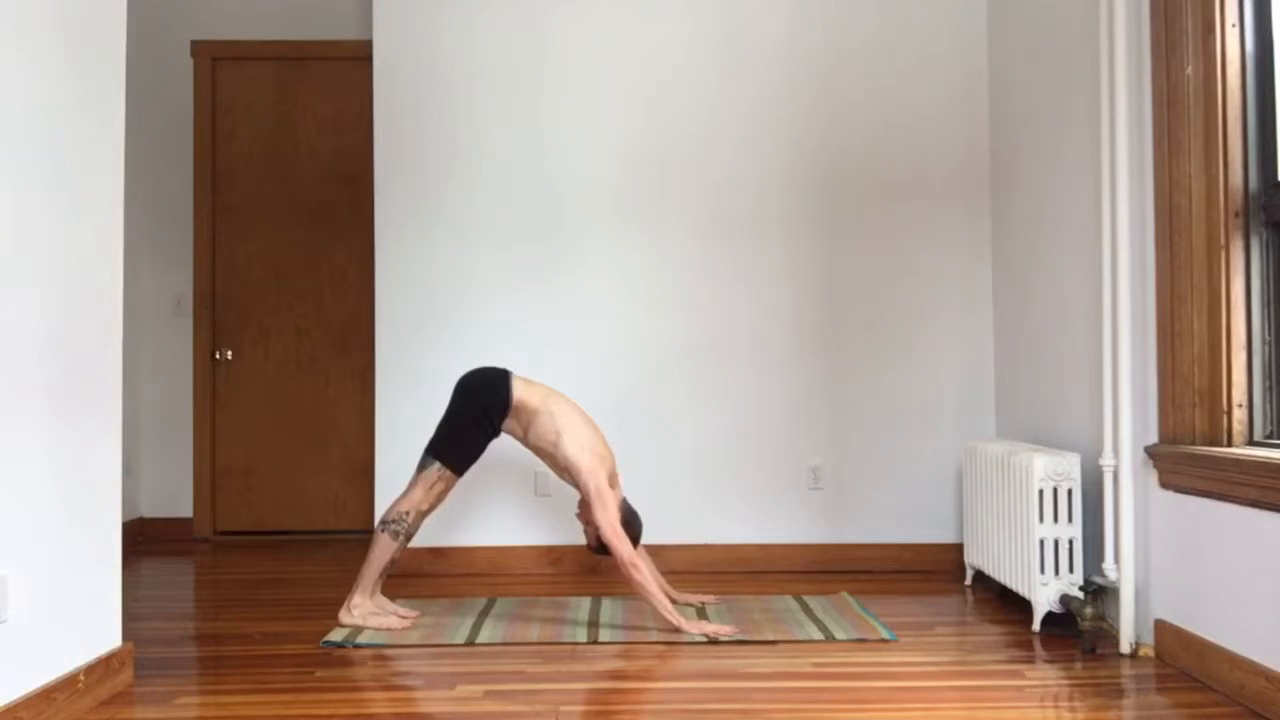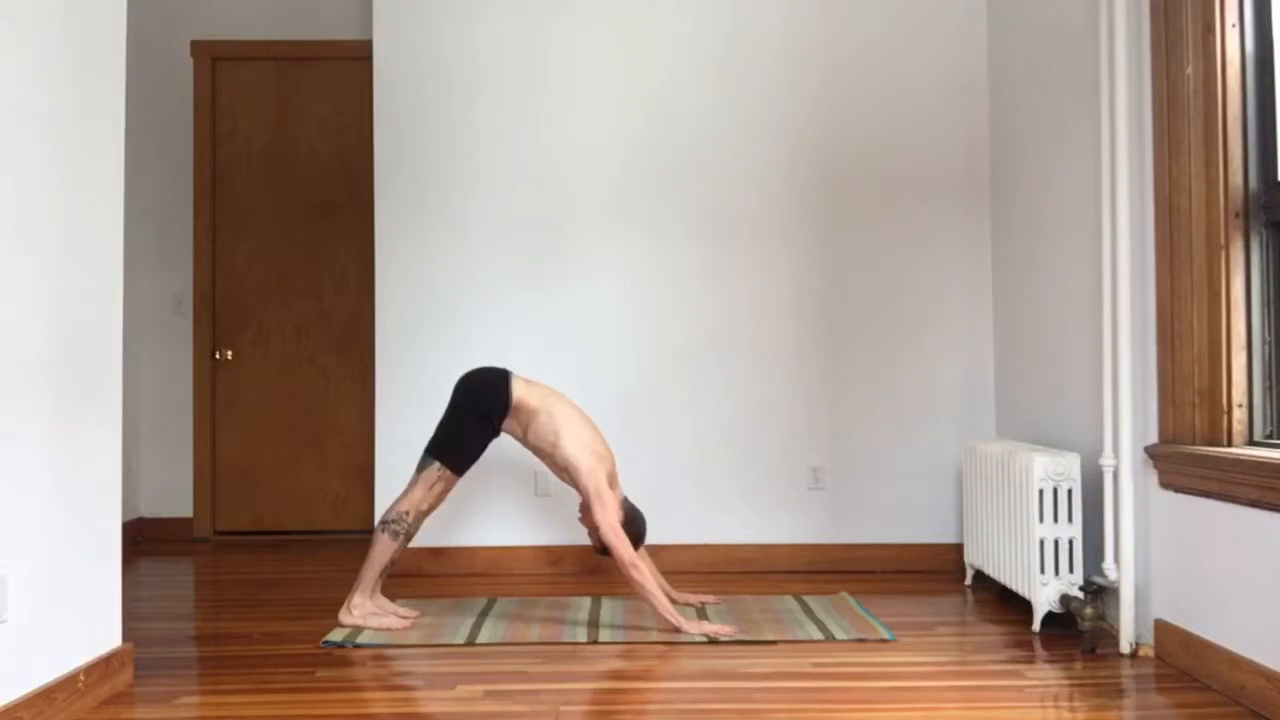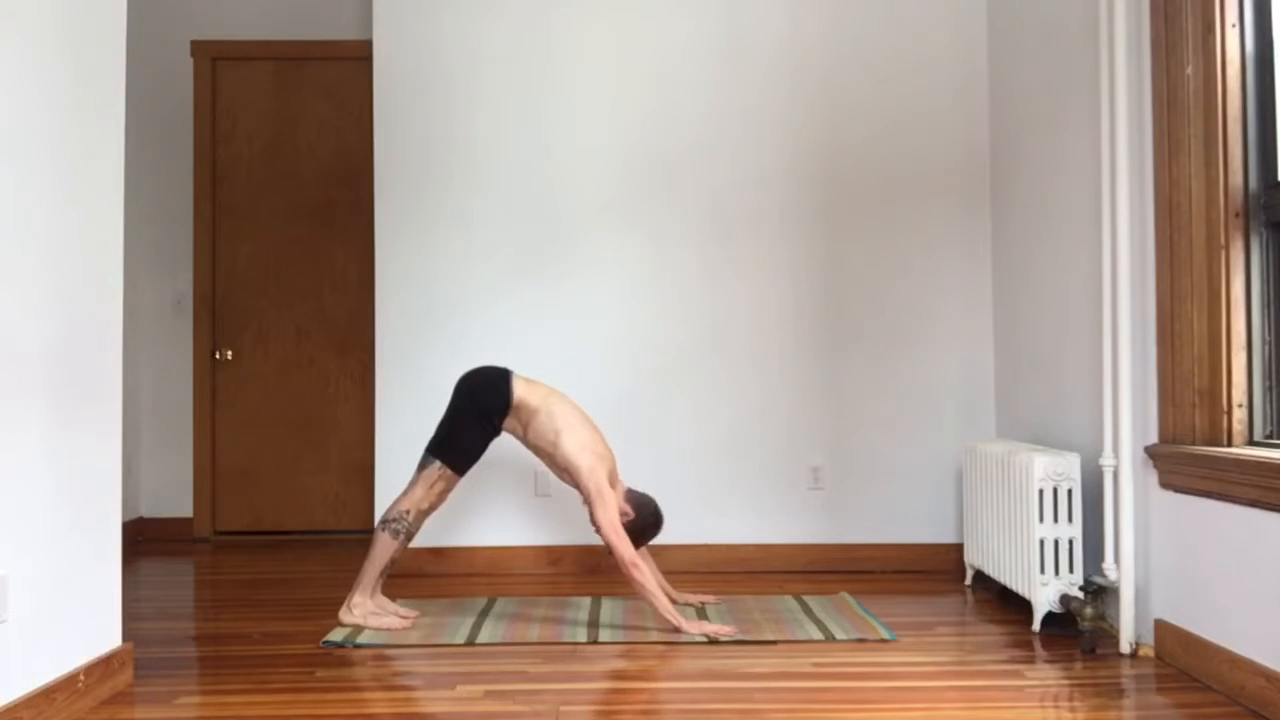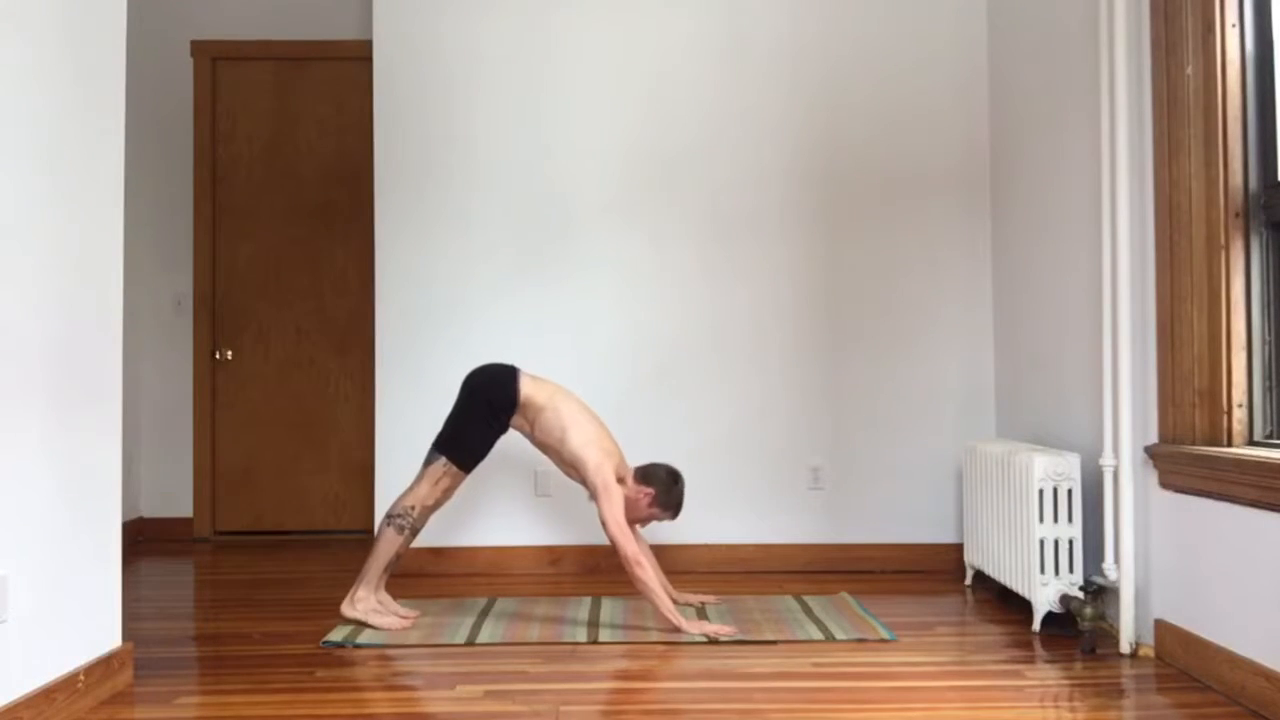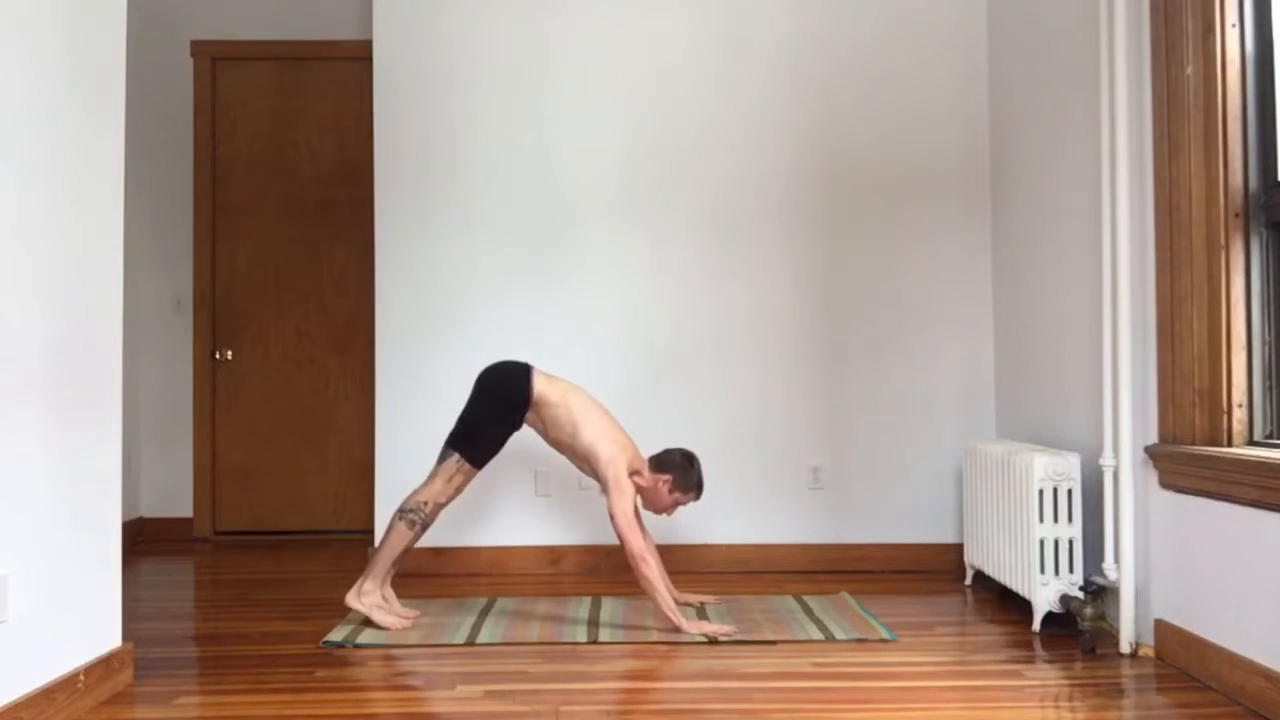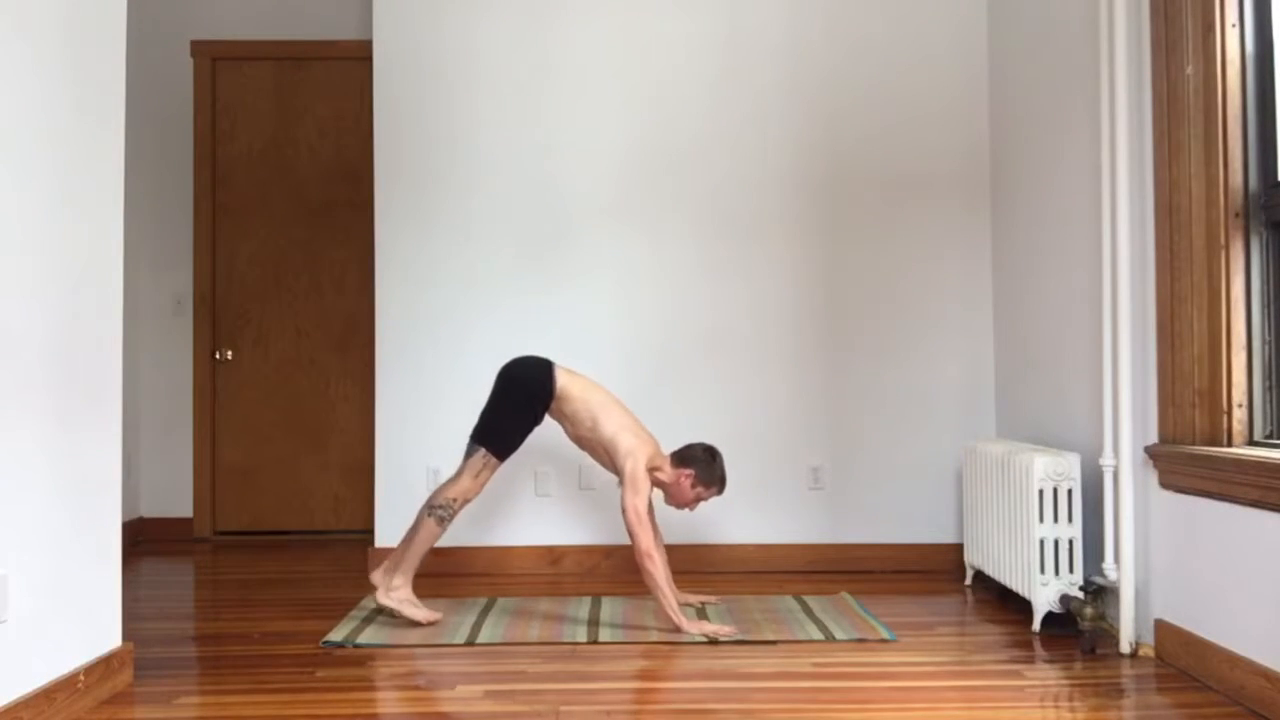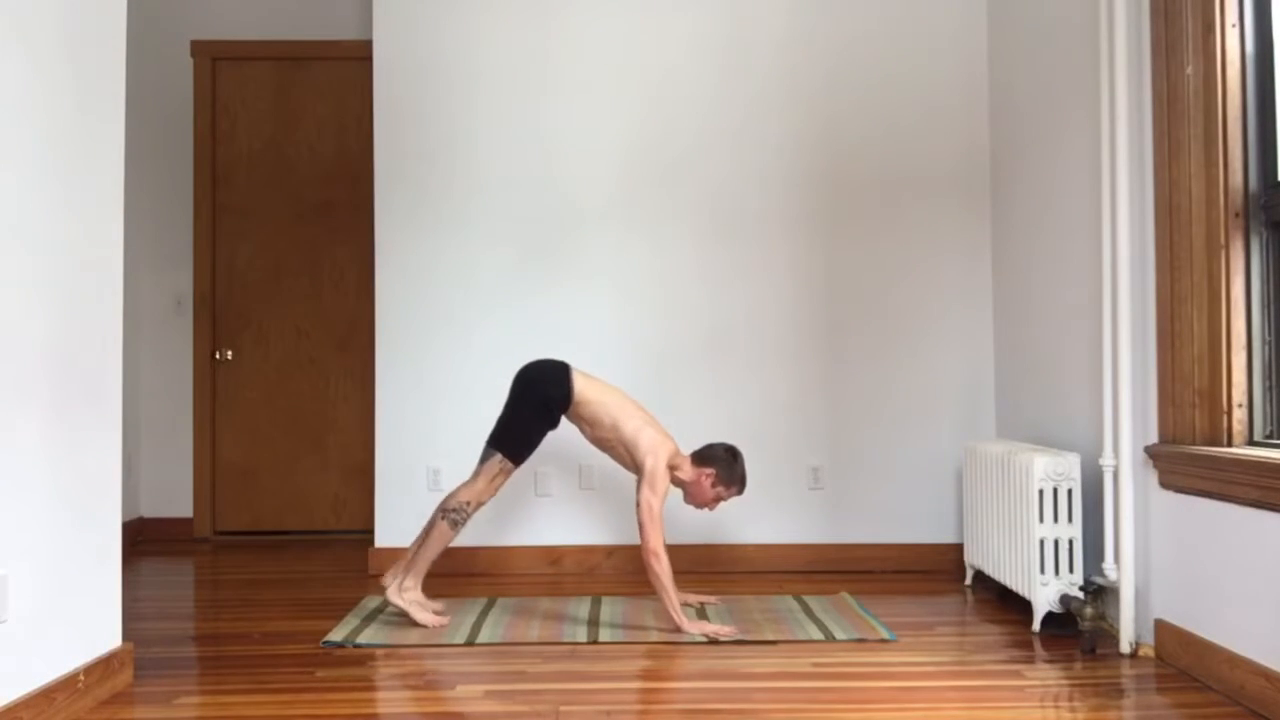
dt=0.4s
person 1, frame 1
left shoulder: (604, 480)
right shoulder: (597, 484)
left elbow: (632, 549)
right elbow: (629, 561)
left wrist: (673, 594)
right wrist: (680, 621)
left hip: (496, 399)
right hip: (488, 397)
left knee: (426, 496)
right knee: (423, 495)
left ankle: (371, 593)
right ankle: (358, 602)
person 1, frame 2
left shoulder: (604, 482)
right shoulder: (597, 485)
left elbow: (633, 549)
right elbow: (629, 561)
left wrist: (673, 594)
right wrist: (680, 621)
left hip: (497, 398)
right hip: (488, 396)
left knee: (425, 497)
right knee: (422, 495)
left ankle: (371, 593)
right ankle: (358, 602)
person 1, frame 3
left shoulder: (607, 480)
right shoulder: (598, 484)
left elbow: (633, 548)
right elbow: (629, 561)
left wrist: (673, 594)
right wrist: (680, 622)
left hip: (497, 398)
right hip: (489, 396)
left knee: (427, 497)
right knee: (423, 495)
left ankle: (372, 593)
right ankle: (358, 602)
person 1, frame 4
left shoulder: (618, 472)
right shoulder: (606, 477)
left elbow: (636, 541)
right elbow: (632, 557)
left wrist: (674, 594)
right wrist: (681, 621)
left hip: (505, 395)
right hip: (496, 393)
left knee: (433, 494)
right knee: (428, 490)
left ankle: (375, 589)
right ankle: (361, 595)
person 1, frame 5
left shoulder: (631, 464)
right shoulder: (618, 468)
left elbow: (642, 538)
right elbow: (637, 553)
left wrist: (674, 594)
right wrist: (681, 621)
left hip: (518, 391)
right hip: (509, 389)
left knee: (444, 491)
right knee: (440, 488)
left ankle: (381, 585)
right ankle: (367, 589)
person 1, frame 6
left shoulder: (649, 460)
right shoulder: (638, 463)
left elbow: (652, 535)
right elbow: (645, 551)
left wrist: (675, 593)
right wrist: (681, 621)
left hip: (539, 386)
right hip: (530, 383)
left knee: (465, 483)
right knee: (467, 484)
left ankle: (391, 570)
right ankle: (396, 583)
person 1, frame 7
left shoulder: (664, 457)
right shoulder: (658, 463)
left elbow: (654, 542)
right elbow: (653, 550)
left wrist: (674, 594)
right wrist: (683, 621)
left hip: (553, 386)
right hip: (547, 386)
left knee: (482, 486)
right knee: (482, 488)
left ankle: (406, 569)
right ankle: (407, 585)
